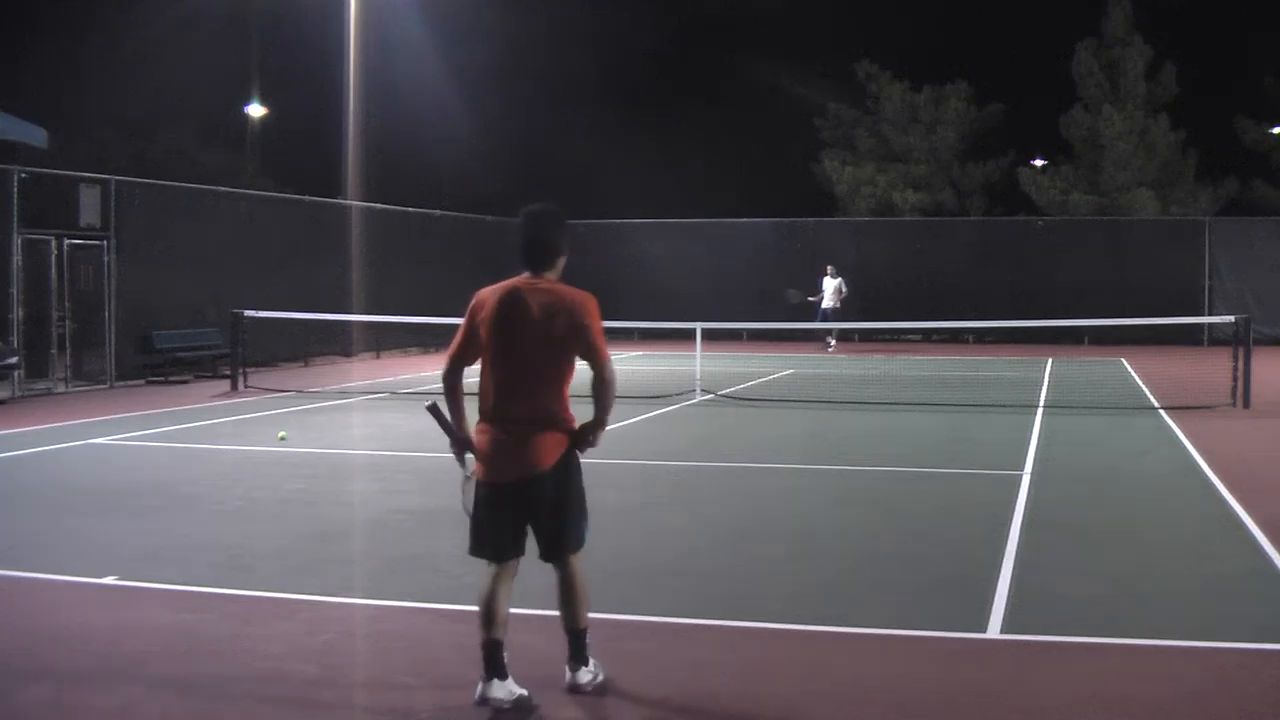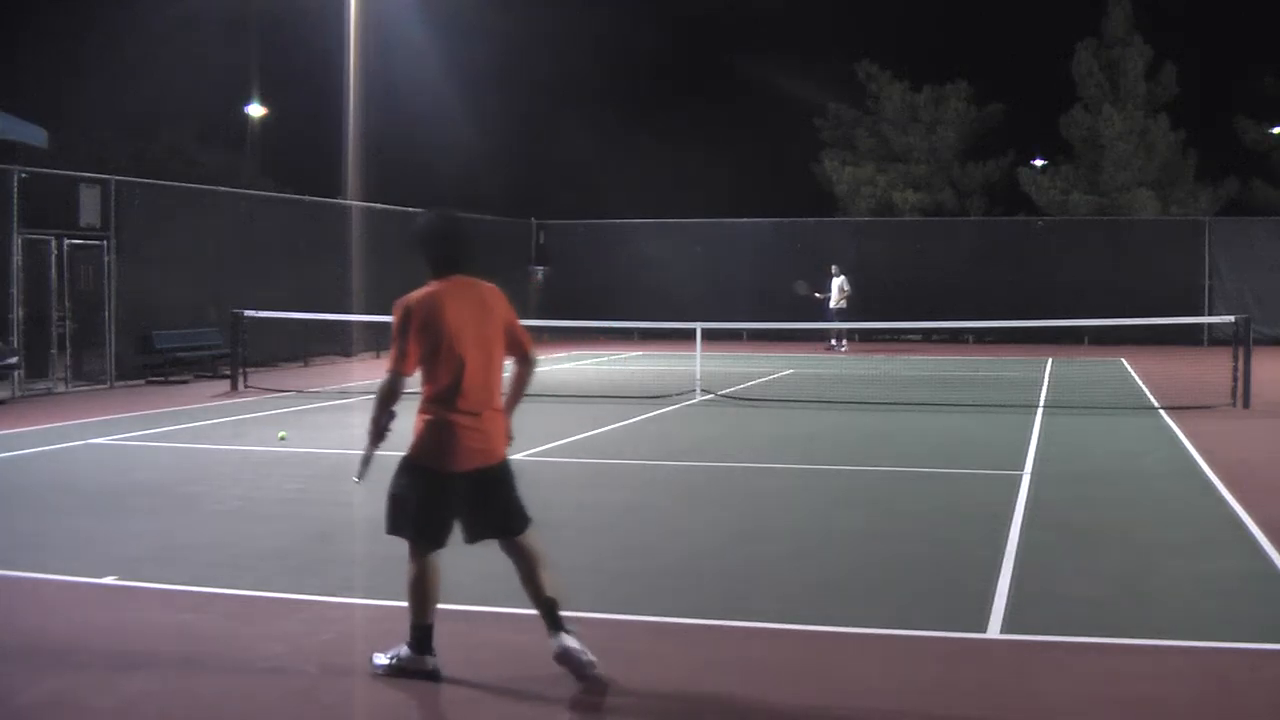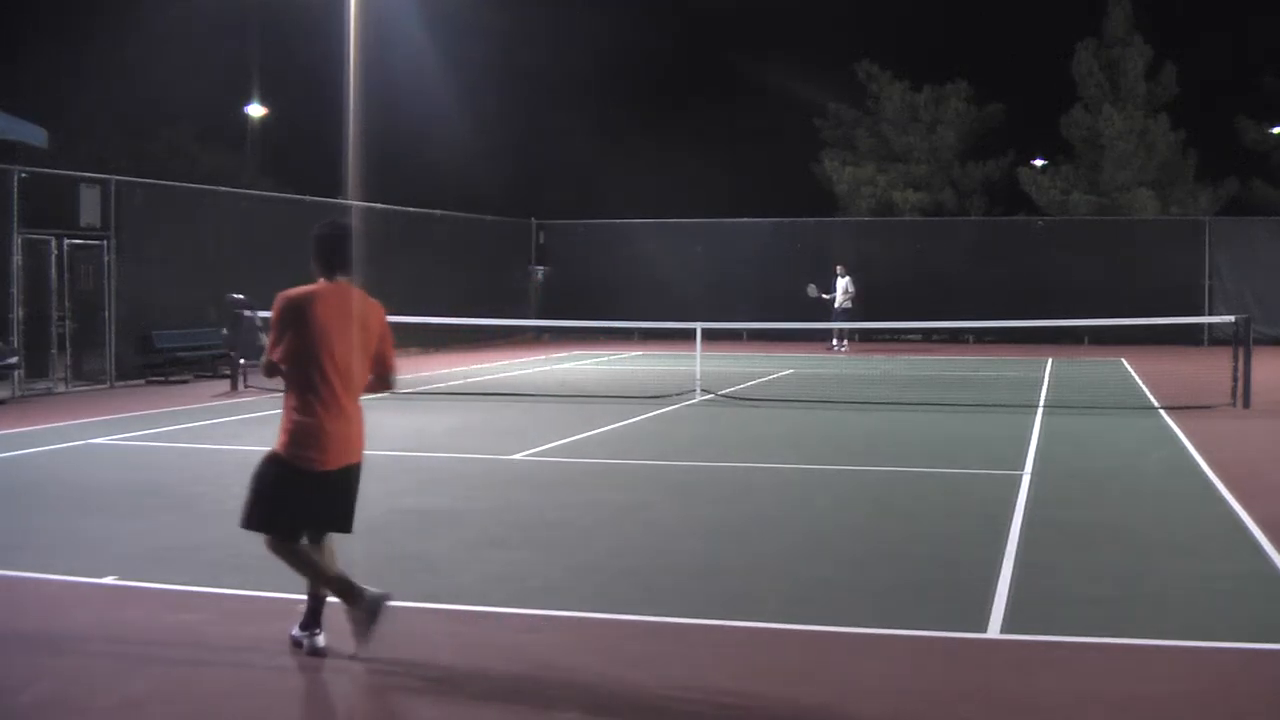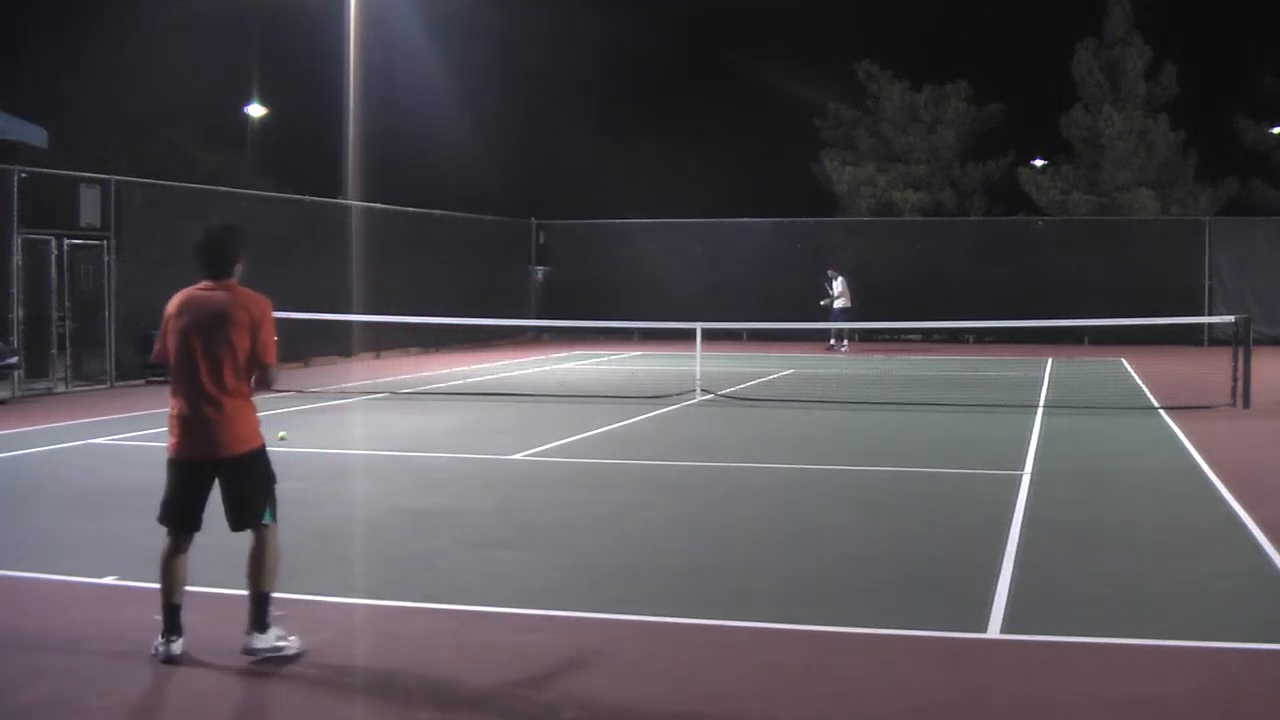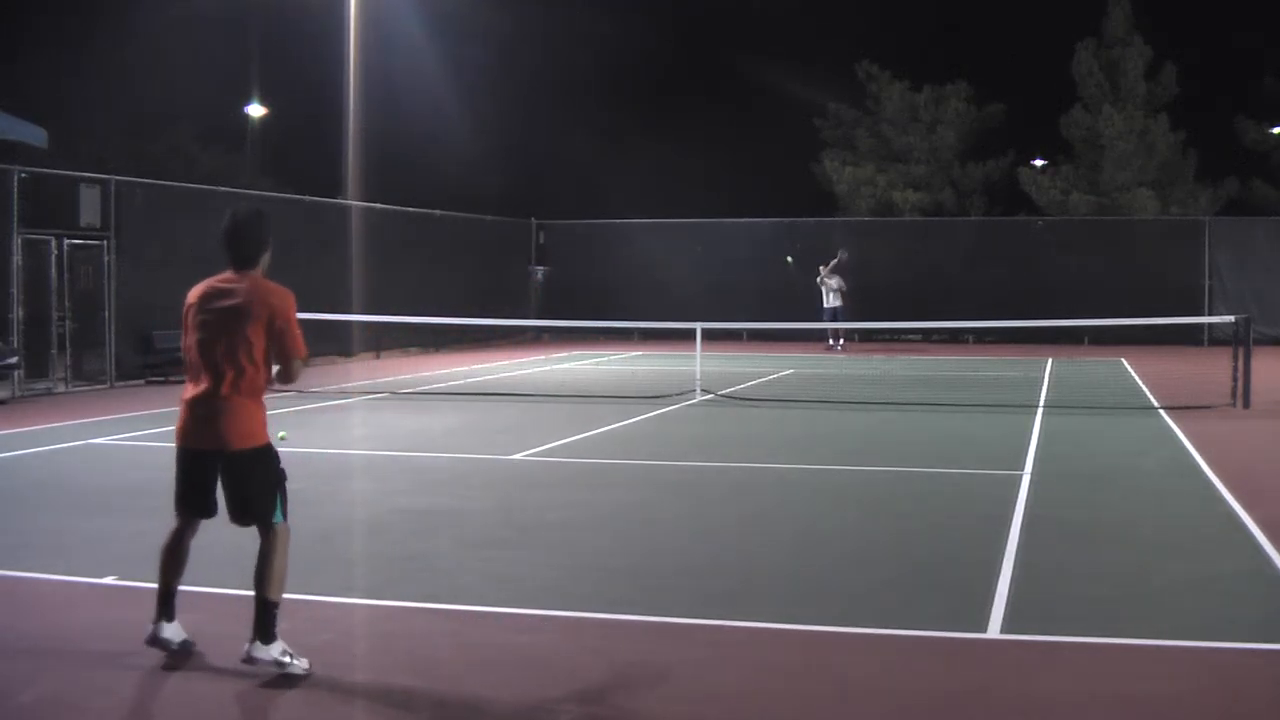
dt=0.7s
person 1, frame 1
left shoulder: (486, 300)
right shoulder: (577, 304)
left elbow: (451, 372)
right elbow: (604, 377)
left wrist: (461, 428)
right wrist: (596, 426)
left hip: (494, 452)
right hip: (550, 450)
left knee: (502, 566)
right knee: (567, 559)
left ankle: (494, 677)
right ankle: (580, 665)
person 1, frame 2
left shoulder: (415, 307)
right shoulder: (492, 296)
left elbow: (395, 381)
right elbow: (527, 359)
left wrist: (377, 428)
left hip: (439, 447)
right hip: (490, 444)
left knee: (422, 549)
right knee: (516, 540)
left ankle: (418, 652)
right ankle: (563, 637)
person 1, frame 3
left shoulder: (294, 302)
right shoulder: (373, 310)
left elbow: (272, 367)
right elbow: (384, 381)
left wrist: (284, 362)
left hip: (303, 443)
right hip: (348, 444)
left knee: (281, 540)
right knee: (318, 536)
left ankle: (359, 596)
right ankle: (311, 627)
person 1, frame 4
left shoulder: (177, 304)
right shoulder: (254, 305)
left elbow: (165, 364)
right elbow: (267, 379)
left hip: (186, 439)
right hip: (238, 438)
left knee: (179, 537)
right knee: (264, 529)
left ankle: (170, 636)
right ankle: (260, 630)
person 1, frame 5
left shoulder: (198, 294)
right shoulder: (276, 298)
left elbow: (190, 360)
right elbow: (291, 372)
left hip: (193, 425)
right hip: (242, 432)
left knee: (187, 523)
right knee: (276, 531)
left ankle: (163, 623)
right ankle: (264, 642)
